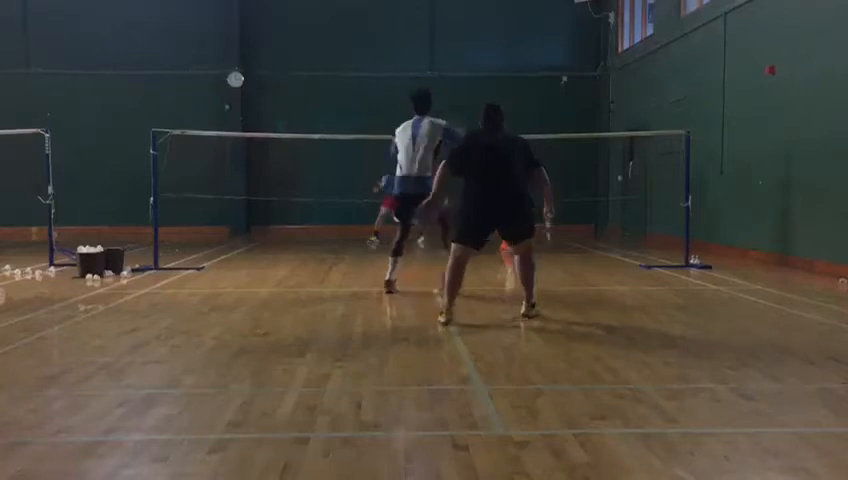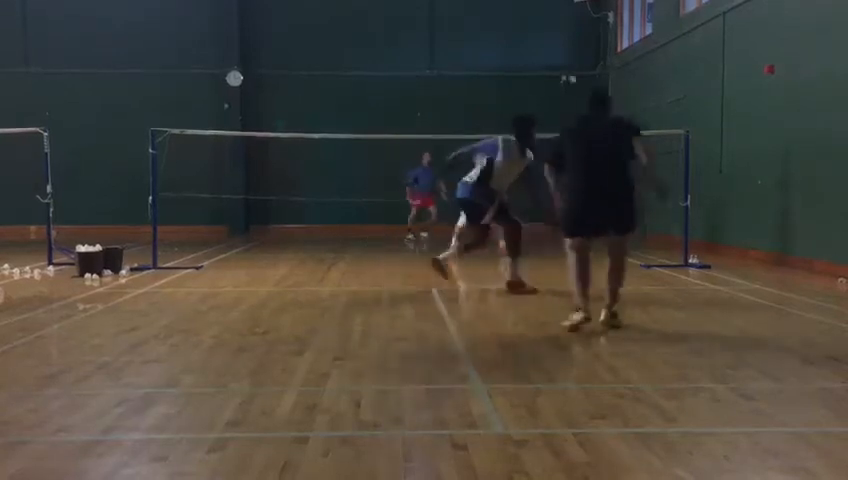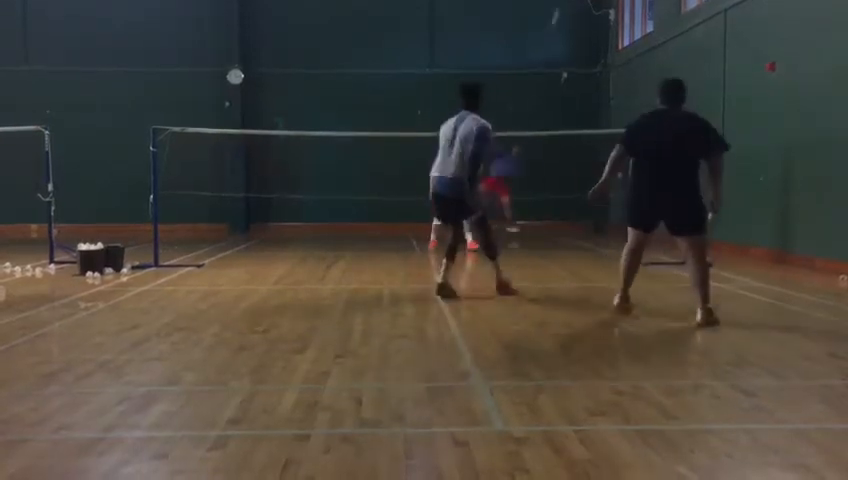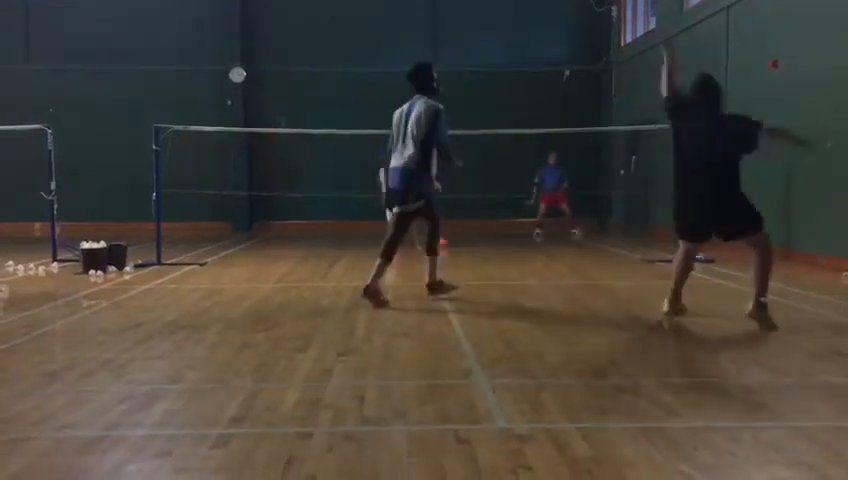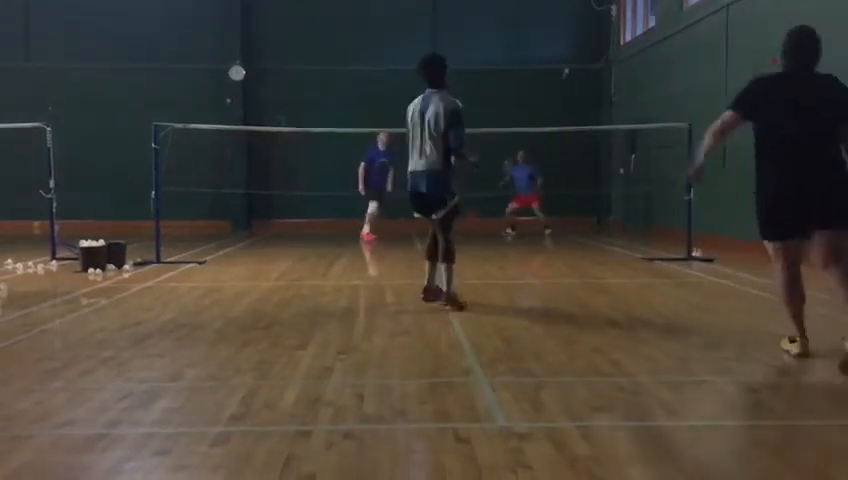
dt=0.7s
person 1, frame 1
left shoulder: (470, 142)
right shoulder: (519, 144)
left elbow: (446, 167)
right elbow: (539, 174)
left wrist: (434, 196)
right wrist: (548, 203)
left hip: (477, 207)
right hip: (515, 205)
left knee: (458, 259)
right knee: (524, 253)
left ankle: (447, 310)
right ankle: (529, 304)
person 1, frame 2
left shoulder: (571, 133)
right shoulder: (621, 126)
left elbow: (553, 169)
right elbow: (638, 145)
left wrist: (560, 197)
left hip: (581, 197)
right hip: (618, 196)
left knee: (577, 253)
right knee: (617, 254)
left ankle: (582, 308)
right ankle: (609, 311)
person 1, frame 3
left shoulder: (643, 123)
right shoulder: (698, 125)
left elbow: (621, 152)
right elbow: (715, 159)
left wrist: (605, 181)
right wrist: (716, 193)
left hip: (643, 193)
right hip: (682, 196)
left knee: (635, 243)
right knee: (696, 252)
left ankle: (623, 295)
right ankle: (704, 309)
person 1, frame 4
left shoulder: (682, 115)
right shoulder: (733, 124)
left elbow: (667, 89)
right elbow: (766, 132)
left wrist: (667, 58)
right wrist: (795, 139)
left hip: (689, 202)
right hip: (727, 201)
left knee: (687, 249)
right knee: (762, 247)
left ankle: (672, 300)
right ankle: (758, 304)
person 1, frame 5
left shoulder: (762, 89)
left elbow: (724, 124)
left wrist: (700, 159)
left hip: (779, 190)
left knee: (786, 263)
left ankle: (799, 337)
person 2, frame 1
left shoulder: (401, 129)
right shoulder: (438, 126)
right elbow: (461, 145)
left hip: (402, 185)
right hip: (424, 184)
left knee: (403, 231)
left ankle: (390, 279)
person 2, frame 2
left shoulder: (528, 156)
right shoulder: (500, 144)
right elbow: (469, 150)
left hip: (488, 195)
right hip: (475, 192)
left knee: (481, 236)
right knee: (513, 227)
left ankle: (441, 259)
right ankle: (513, 280)
person 2, frame 3
left shoulder: (447, 125)
right shoulder: (481, 126)
right elbow: (475, 161)
right wrist: (470, 191)
left hip: (438, 184)
right hip: (458, 186)
left knee: (457, 234)
right knee: (484, 230)
left ankle: (443, 281)
right ankle: (500, 280)
person 2, frame 4
left shoulder: (400, 111)
right shoulder: (433, 109)
left elbow: (391, 149)
right elbow: (441, 149)
left wrist: (388, 189)
right wrist: (455, 164)
left hip: (398, 174)
right hip: (413, 176)
left knee: (434, 222)
right knee: (398, 230)
left ankle: (433, 281)
right ankle: (372, 285)
person 2, frame 5
left shoulder: (414, 105)
right shoulder: (450, 106)
right elbow: (456, 148)
right wrist: (468, 160)
left hip: (416, 174)
right hip: (437, 175)
left knee: (437, 229)
right knee: (444, 231)
left ankle: (430, 285)
right ankle: (448, 291)
